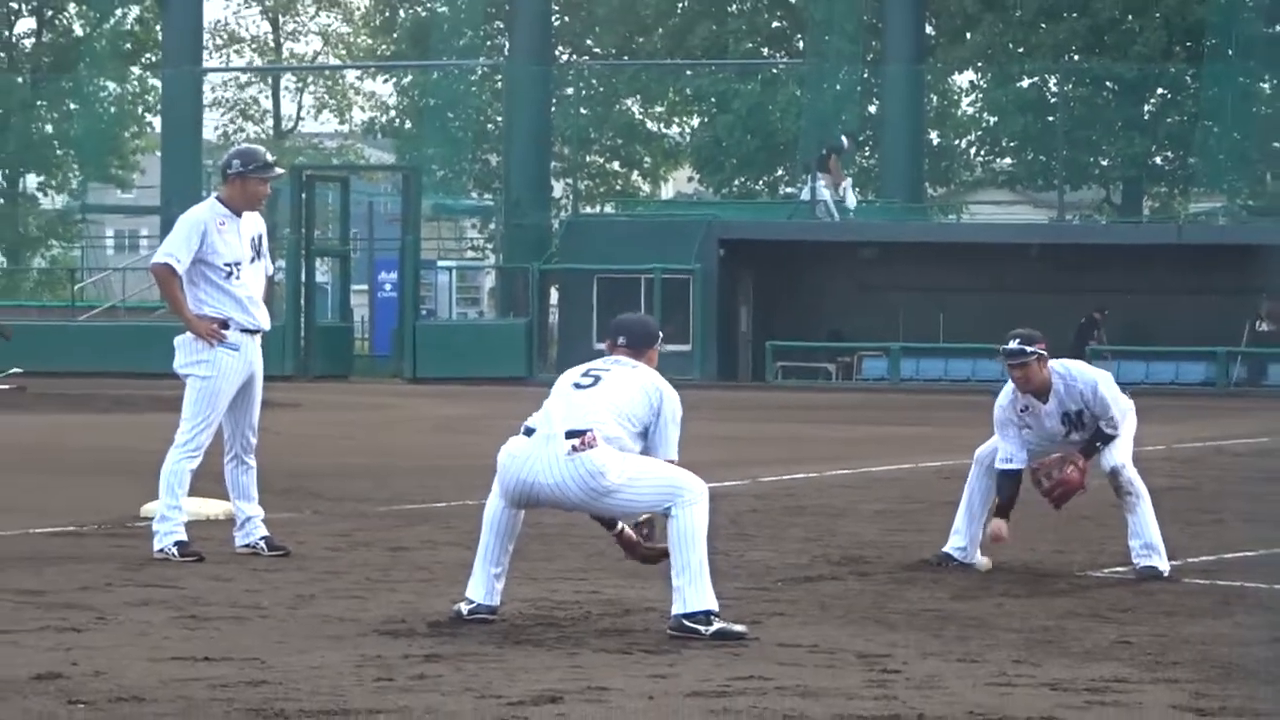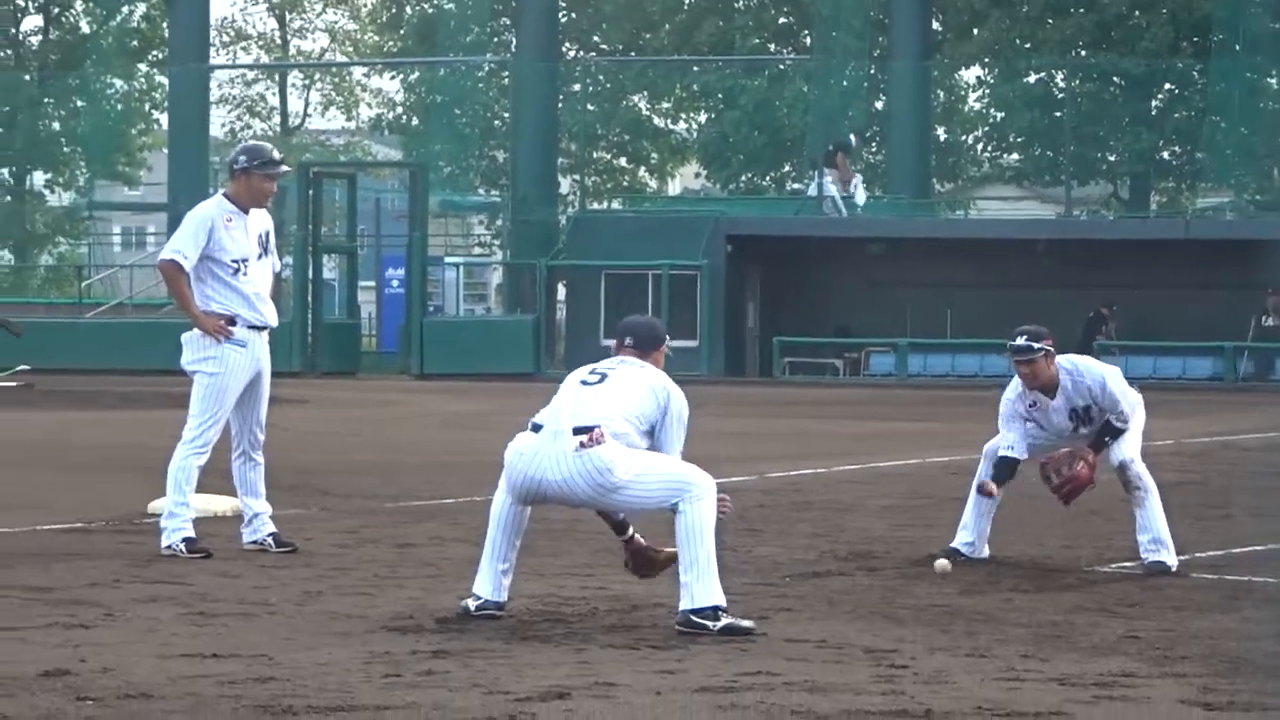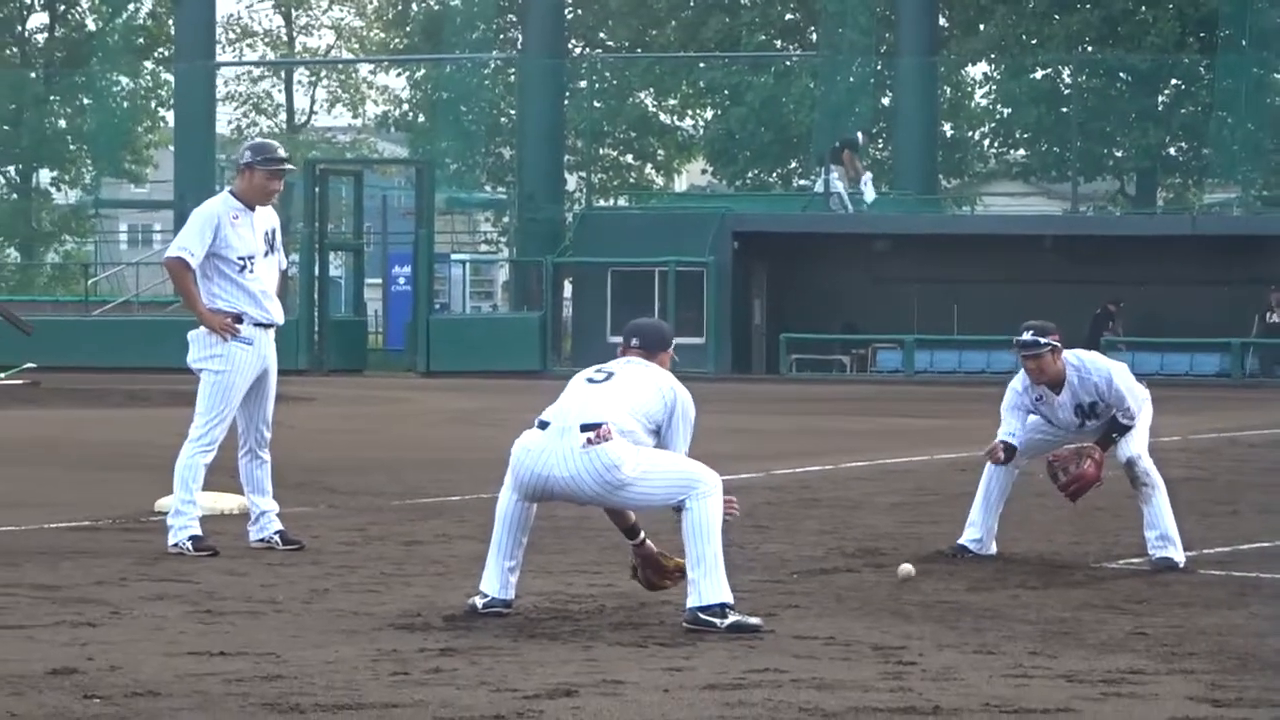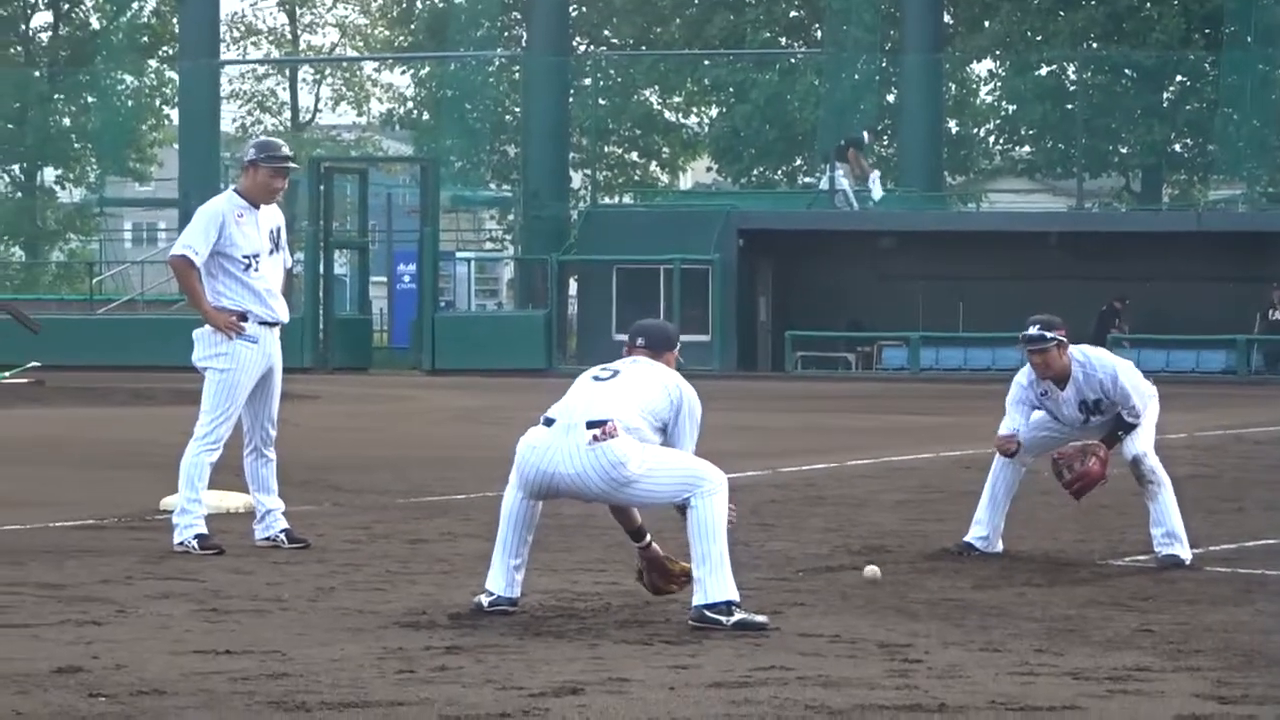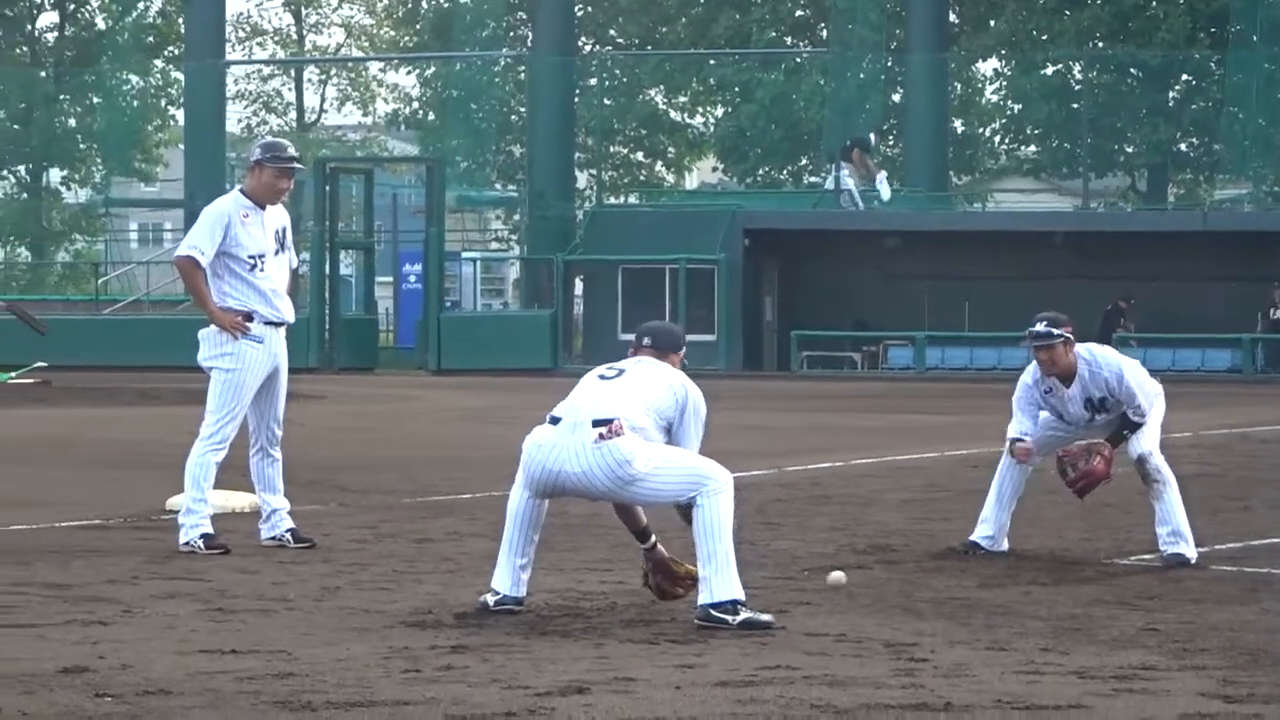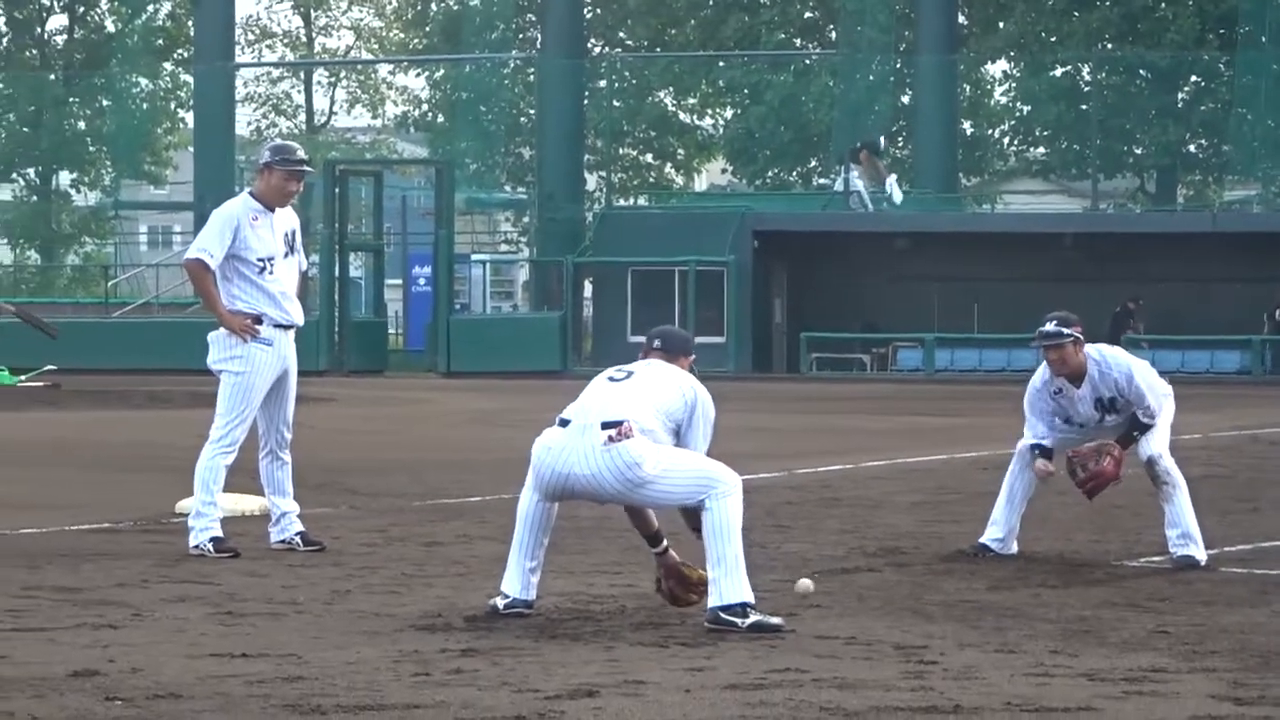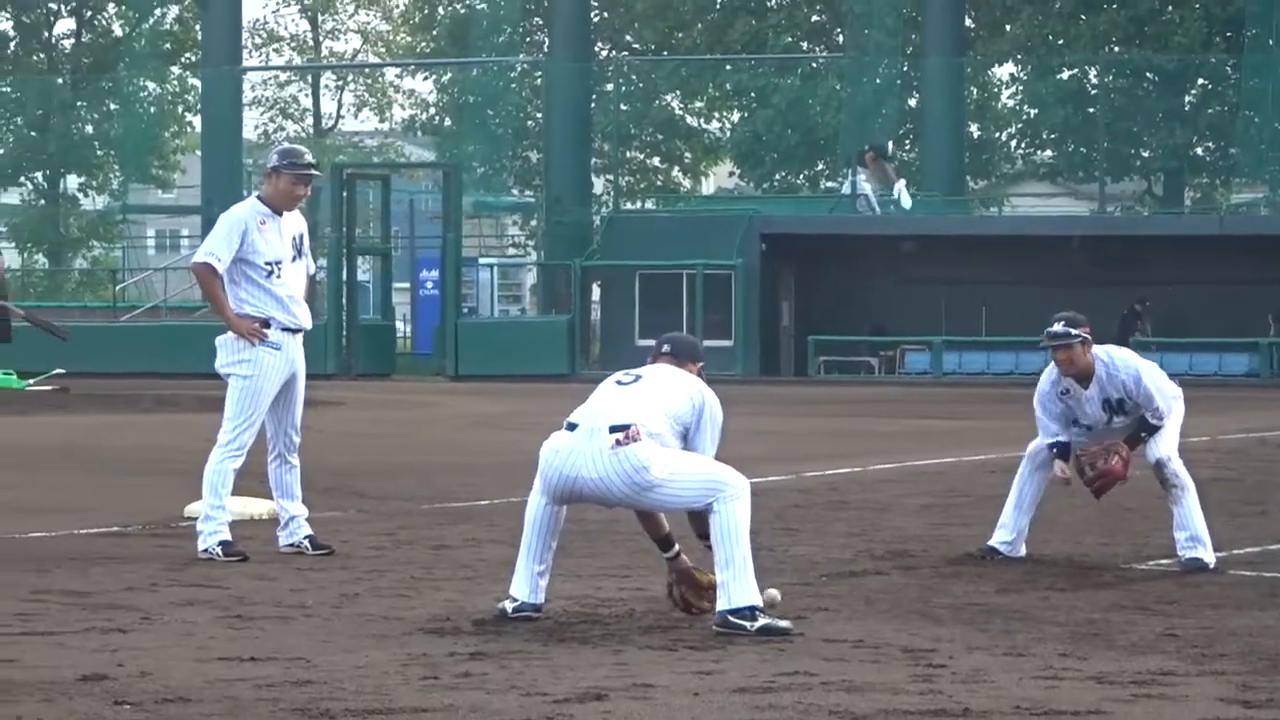
dt=0.1s
person 1, frame 1
left shoulder: (256, 222)
right shoulder: (201, 218)
right elbow: (162, 266)
right wrist: (189, 320)
left hip: (251, 345)
right hip: (217, 346)
left knee: (243, 445)
right knee: (191, 441)
left ankle: (249, 531)
right ankle: (168, 534)
person 1, frame 2
left shoulder: (263, 219)
right shoulder: (208, 215)
right elbow: (169, 263)
right wrist: (197, 317)
left hip: (259, 342)
right hip: (224, 343)
left knee: (251, 442)
right knee: (198, 438)
left ankle: (257, 528)
right ankle: (176, 531)
person 1, frame 3
left shoulder: (269, 216)
right shoulder: (214, 212)
right elbow: (176, 260)
right wrist: (203, 313)
left hip: (265, 339)
right hip: (231, 340)
left knee: (258, 439)
right knee: (205, 435)
left ankle: (264, 525)
right ankle: (182, 529)
person 1, frame 4
left shoulder: (274, 214)
right shoulder: (219, 210)
right elbow: (180, 258)
right wrist: (208, 312)
left hip: (270, 338)
right hip: (236, 339)
left knee: (263, 438)
right knee: (210, 435)
left ankle: (270, 524)
right ankle: (188, 528)
person 1, frame 5
left shoulder: (280, 215)
right shoulder: (224, 210)
right elbow: (186, 258)
right wrist: (214, 312)
left hip: (276, 338)
right hip: (242, 339)
left knee: (269, 438)
right knee: (216, 435)
left ankle: (276, 523)
right ankle: (194, 527)
person 1, frame 6
left shoulder: (289, 217)
right shoulder: (233, 213)
right elbow: (195, 261)
right wrist: (223, 315)
left hip: (285, 341)
right hip: (251, 342)
left knee: (279, 441)
right knee: (225, 438)
left ankle: (286, 527)
right ankle: (203, 530)
person 1, frame 7
left shoulder: (297, 222)
right shoulder: (241, 217)
right elbow: (202, 265)
right wrist: (230, 319)
left hip: (294, 344)
right hip: (258, 346)
left knee: (287, 445)
right knee: (234, 442)
left ankle: (294, 530)
right ankle: (212, 534)
person 2, frame 1
left shoulder: (573, 373)
right shoulder: (658, 386)
right elbow: (661, 471)
left wrist: (613, 525)
right wrist: (690, 505)
left hip: (522, 461)
right hip: (583, 464)
left knee: (506, 490)
right knee: (690, 491)
left ankle: (480, 601)
right ankle: (693, 614)
person 2, frame 2
left shoulder: (580, 373)
right shoulder: (665, 386)
right elbow: (666, 470)
right wrist: (697, 501)
left hip: (530, 457)
right hip: (590, 462)
left knee: (512, 487)
right knee: (698, 487)
left ankle: (487, 596)
right ankle: (701, 610)
person 2, frame 3
left shoulder: (586, 375)
right shoulder: (671, 386)
right elbow: (672, 472)
left wrist: (636, 538)
right wrist: (707, 507)
left hip: (536, 456)
right hip: (596, 458)
left knee: (519, 485)
right knee: (704, 485)
left ankle: (494, 594)
right ankle: (709, 607)
person 2, frame 4
left shoulder: (592, 374)
right shoulder: (677, 384)
right elbow: (677, 473)
left wrist: (643, 541)
right wrist: (710, 506)
left hip: (542, 452)
right hip: (602, 455)
left knee: (523, 482)
right knee: (709, 483)
left ankle: (500, 592)
right ankle: (715, 605)
person 2, frame 5
left shoulder: (597, 373)
right shoulder: (683, 384)
right elbow: (680, 476)
left wrist: (648, 544)
right wrist: (705, 527)
left hip: (547, 451)
right hip: (607, 453)
left knee: (530, 482)
right knee: (715, 482)
left ankle: (506, 591)
right ankle: (720, 604)
person 2, frame 6
left shoulder: (606, 376)
right shoulder: (692, 386)
right elbow: (686, 481)
left wrist: (660, 548)
right wrist: (709, 534)
left hip: (557, 453)
right hip: (616, 456)
left knee: (540, 486)
right knee: (724, 485)
left ankle: (516, 595)
right ankle: (730, 607)
person 2, frame 7
left shoulder: (615, 380)
right shoulder: (701, 392)
right elbow: (694, 483)
left wrist: (672, 553)
right wrist: (710, 540)
left hip: (564, 457)
right hip: (624, 458)
left knee: (548, 488)
right knee: (731, 488)
left ankle: (524, 598)
right ankle: (739, 610)
person 3, frame 1
left shoulder: (1084, 379)
right shoulder: (1007, 403)
left elbow: (1114, 420)
right elbow: (1009, 463)
left wrist: (1081, 458)
right wrist: (1001, 516)
left hip: (1105, 422)
right hip: (1045, 431)
left knee: (1119, 467)
right knee: (985, 458)
left ankle: (1150, 559)
right ankle: (962, 550)
person 3, frame 2
left shoulder: (1091, 374)
right shoulder: (1014, 397)
left elbow: (1123, 414)
right elbow: (1012, 452)
left wrist: (1091, 453)
right wrist: (995, 483)
left hip: (1115, 416)
right hip: (1053, 427)
left knee: (1127, 462)
right knee: (993, 453)
left ankle: (1159, 554)
right ankle: (969, 545)
person 3, frame 3
left shoulder: (1098, 371)
right shoulder: (1020, 389)
left elbow: (1130, 410)
right elbow: (1008, 438)
left wrist: (1098, 449)
right wrist: (1000, 452)
left hip: (1121, 411)
right hip: (1060, 421)
left knee: (1134, 457)
right knee: (1002, 452)
left ankle: (1166, 551)
right ankle: (976, 541)
person 3, frame 4
left shoulder: (1103, 367)
right shoulder: (1025, 383)
left elbow: (1135, 409)
right elbow: (1012, 430)
left wrist: (1103, 448)
right wrist: (1008, 444)
left hip: (1129, 406)
right hip: (1066, 418)
left knee: (1140, 455)
right knee: (1008, 447)
left ankle: (1172, 548)
right ankle: (982, 539)
person 3, frame 5
left shoulder: (1108, 366)
right shoulder: (1031, 382)
left elbow: (1140, 408)
right elbow: (1022, 433)
left wrist: (1109, 446)
right wrist: (1020, 447)
left hip: (1136, 405)
right hip: (1072, 418)
left knee: (1145, 455)
right knee: (1015, 450)
left ankle: (1178, 547)
right ankle: (988, 538)
person 3, frame 6
left shoulder: (1119, 366)
right shoulder: (1041, 383)
left elbow: (1149, 410)
right elbow: (1039, 437)
left wrist: (1118, 448)
right wrist: (1041, 459)
left hip: (1147, 405)
right hip: (1082, 419)
left knee: (1155, 456)
right knee: (1025, 451)
left ankle: (1188, 549)
right ankle: (998, 540)
person 3, frame 7
left shoulder: (1126, 367)
right shoulder: (1049, 384)
left elbow: (1159, 412)
right elbow: (1055, 434)
left wrist: (1125, 448)
right wrist: (1060, 461)
left hip: (1157, 408)
right hip: (1092, 421)
left knee: (1163, 459)
right knee: (1036, 454)
left ankle: (1196, 551)
right ankle: (1006, 543)
